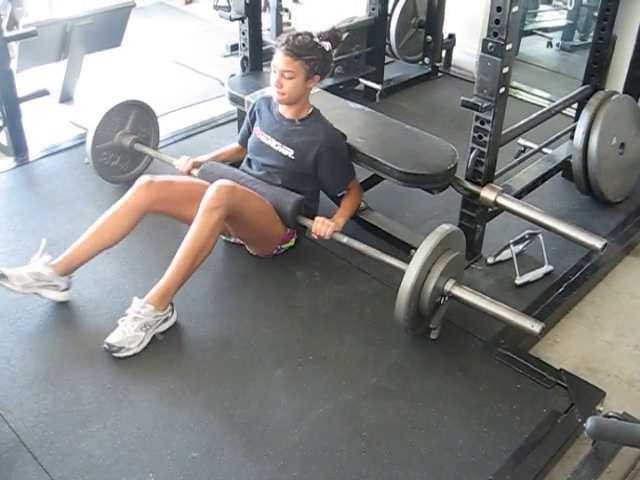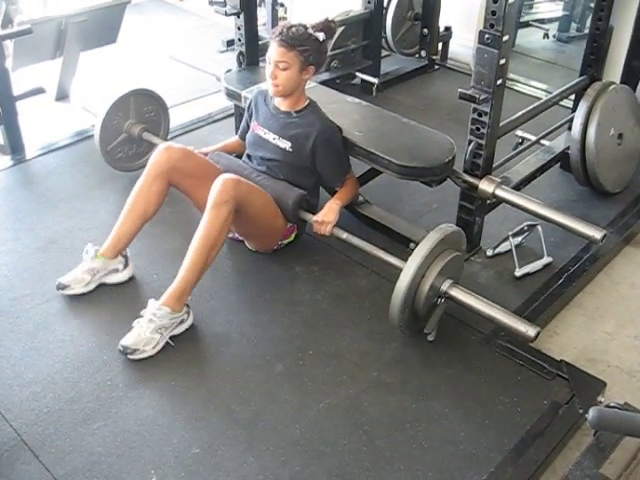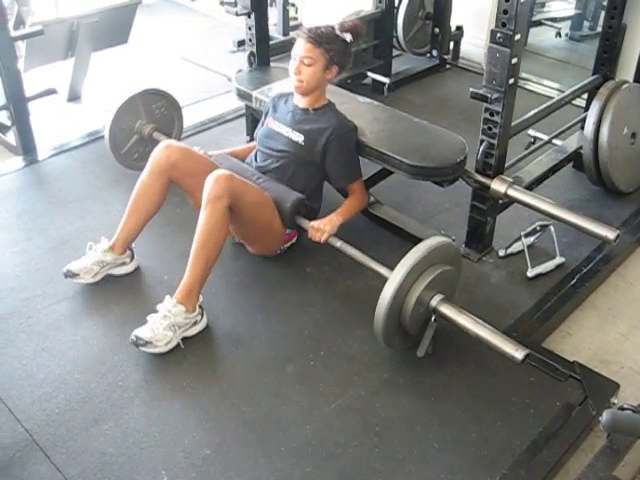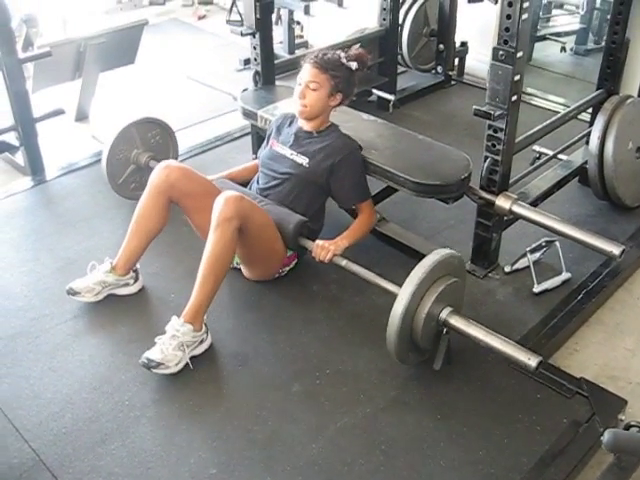
dt=0.5s
person 1, frame 1
left shoulder: (323, 138)
right shoulder: (262, 106)
left elbow: (353, 190)
left wrist: (335, 222)
right wrist: (200, 161)
left hip: (277, 227)
right hip: (233, 210)
left knee: (222, 192)
right knee: (149, 188)
left ankle: (156, 307)
right ankle: (55, 274)
person 1, frame 2
left shoulder: (319, 130)
right shoulder: (261, 100)
left elbow: (349, 183)
left wrist: (333, 206)
right wrist: (203, 153)
left hip: (276, 223)
right hip: (235, 203)
left knee: (228, 184)
right knee: (168, 154)
left ankle: (171, 308)
right ankle: (109, 258)
person 1, frame 3
left shoulder: (335, 128)
right shoulder: (279, 102)
left elbow: (358, 194)
left wrist: (332, 220)
right wrist: (213, 156)
left hip: (277, 225)
right hip: (236, 203)
left knee: (220, 181)
right knee: (169, 153)
left ankle: (185, 308)
right ankle: (116, 252)
person 1, frame 4
left shoulder: (341, 150)
right shoulder: (283, 123)
left elbow: (367, 212)
left wrist: (339, 243)
right wrist: (212, 179)
left hip: (276, 249)
right hip: (235, 230)
left knee: (231, 202)
right knee: (168, 173)
left ankle: (190, 329)
right ankle: (120, 273)
